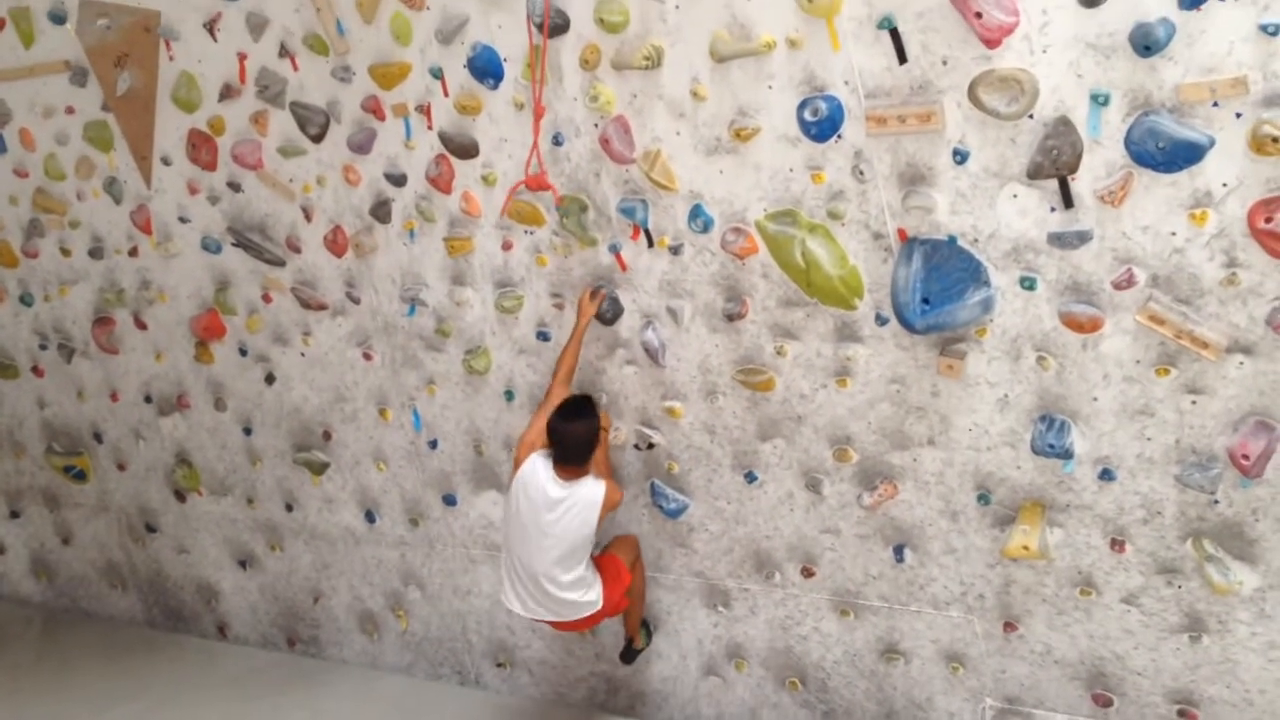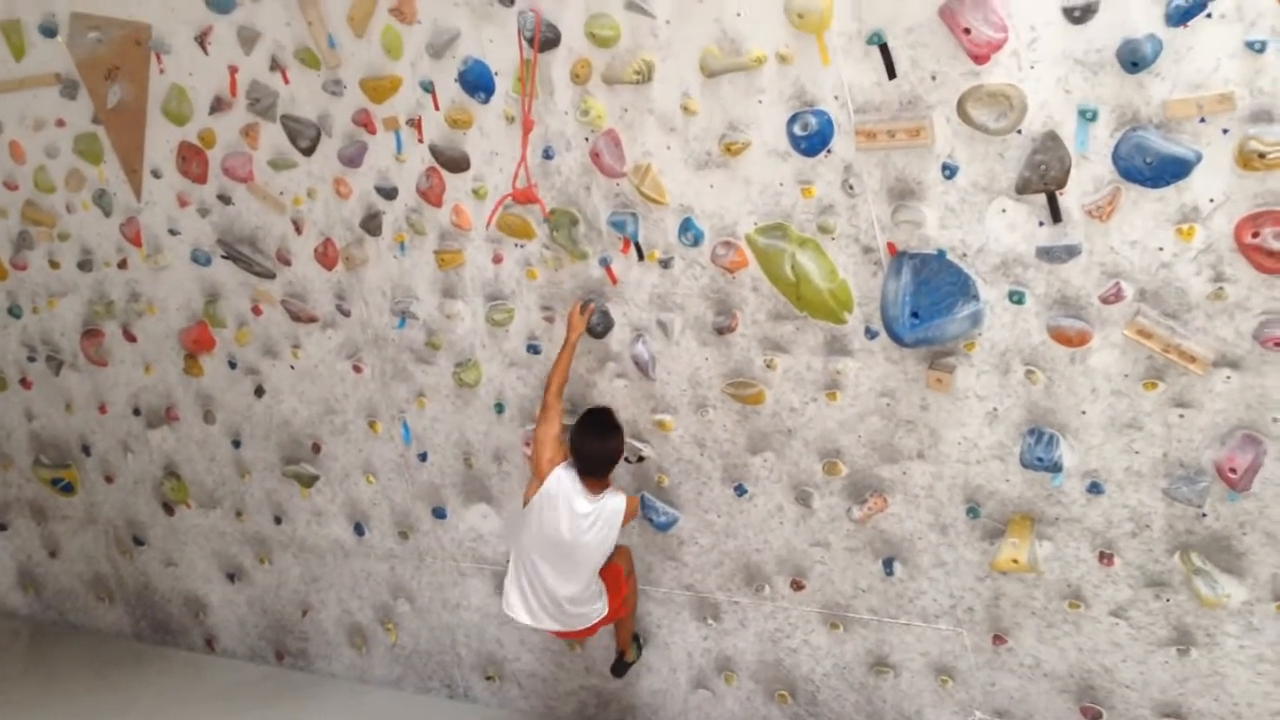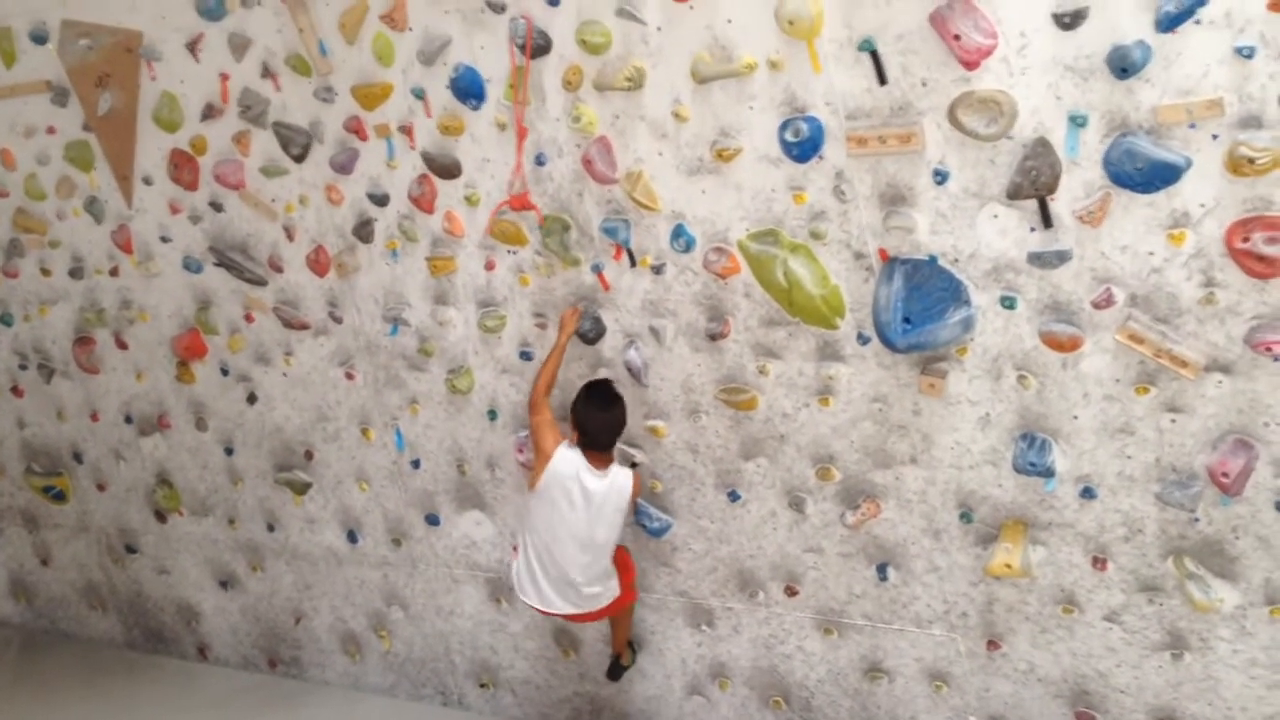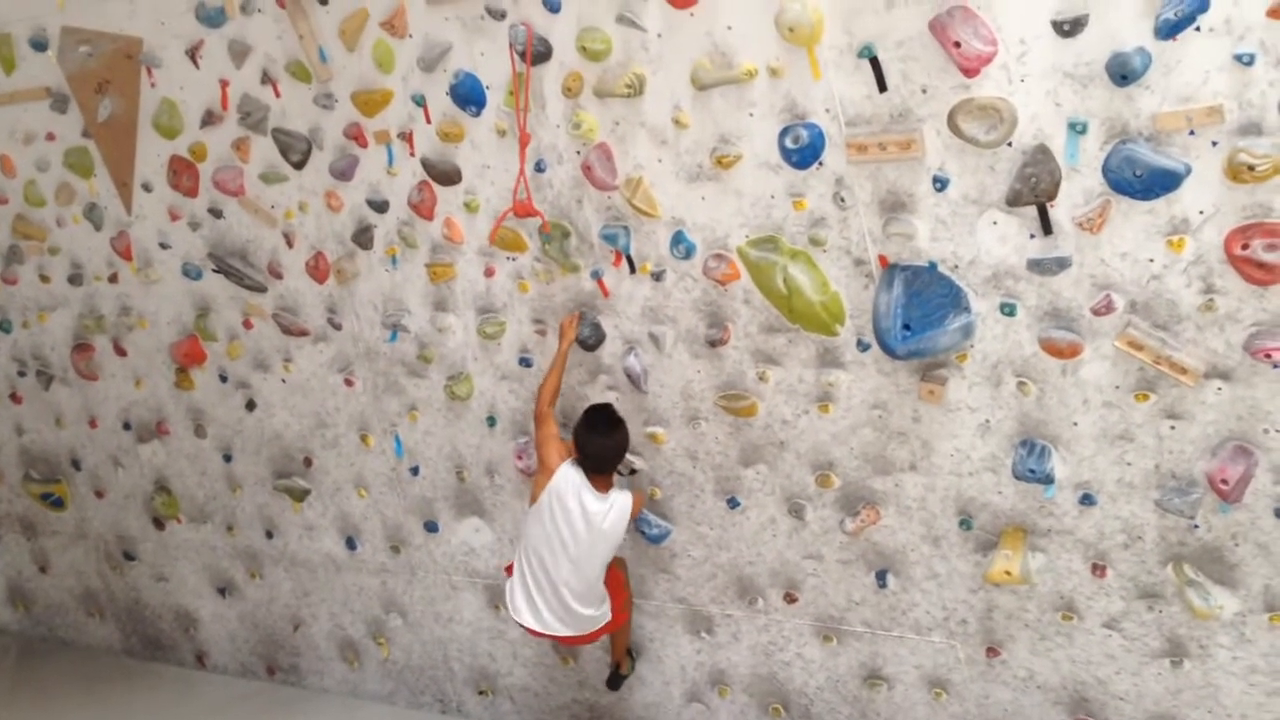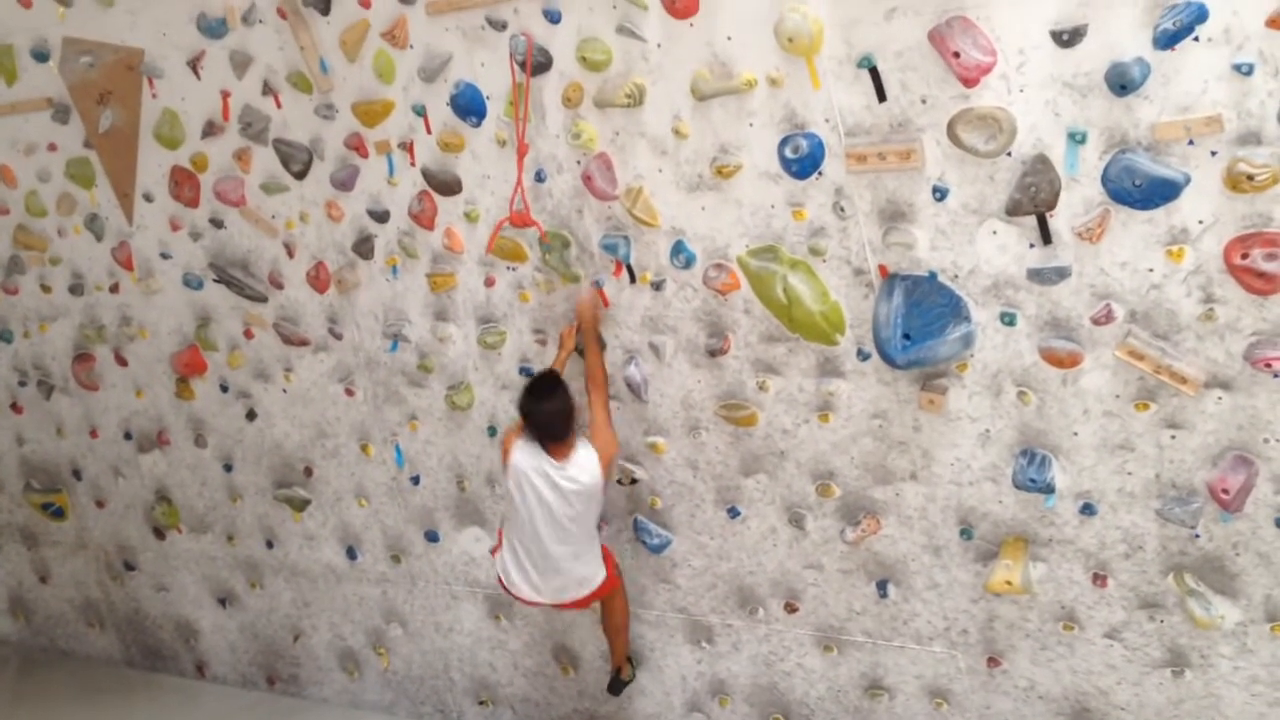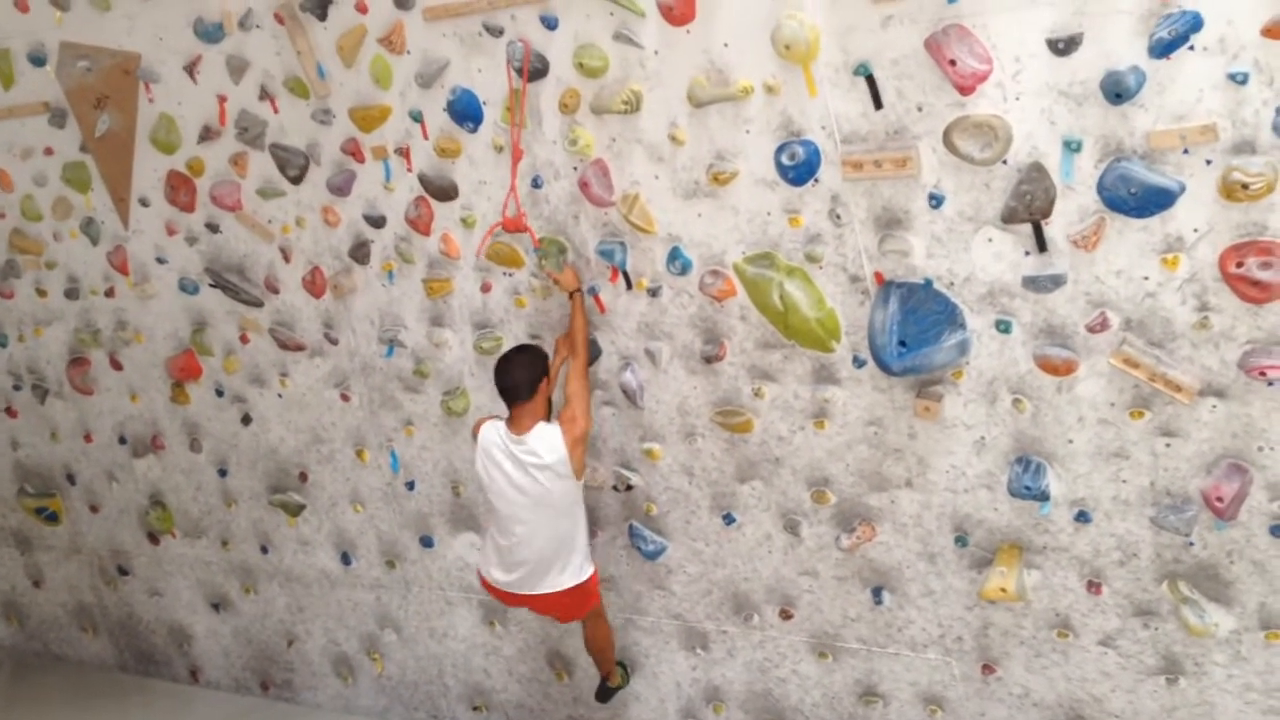
dt=0.3s
person 1, frame 1
left shoulder: (527, 460)
right shoulder: (607, 495)
left elbow: (559, 383)
left wrist: (582, 321)
right wrist: (600, 431)
left hip: (521, 599)
right hip: (578, 612)
right knee: (629, 546)
right ankle: (635, 639)
person 1, frame 2
left shoulder: (547, 473)
right shoulder: (625, 507)
left elbow: (551, 397)
left wrist: (573, 335)
left hip: (523, 606)
right hip: (580, 620)
right knee: (623, 557)
right ankle: (626, 653)
person 1, frame 3
left shoulder: (552, 455)
right shoulder: (629, 484)
left elbow: (538, 398)
left wrist: (563, 336)
left hip: (532, 590)
right hip: (592, 604)
right knee: (623, 559)
right ankle: (621, 656)
person 1, frame 4
left shoulder: (554, 473)
right shoulder: (630, 504)
left elbow: (543, 409)
left wrist: (565, 345)
left hip: (525, 611)
right hip: (585, 625)
right ankle: (620, 665)
person 1, frame 5
left shoulder: (513, 451)
right shoulder: (600, 457)
left elbow: (537, 410)
right elbow: (599, 394)
left wrist: (561, 354)
right wrist: (591, 335)
left hip: (517, 583)
right hip: (580, 586)
right knee: (614, 590)
right ankle: (621, 670)
person 1, frame 6
left shoulder: (483, 435)
right shoulder: (569, 436)
right elbow: (581, 360)
left wrist: (555, 358)
right wrist: (575, 292)
left hip: (498, 581)
right hip: (561, 585)
right knee: (592, 615)
right ankle: (610, 678)
